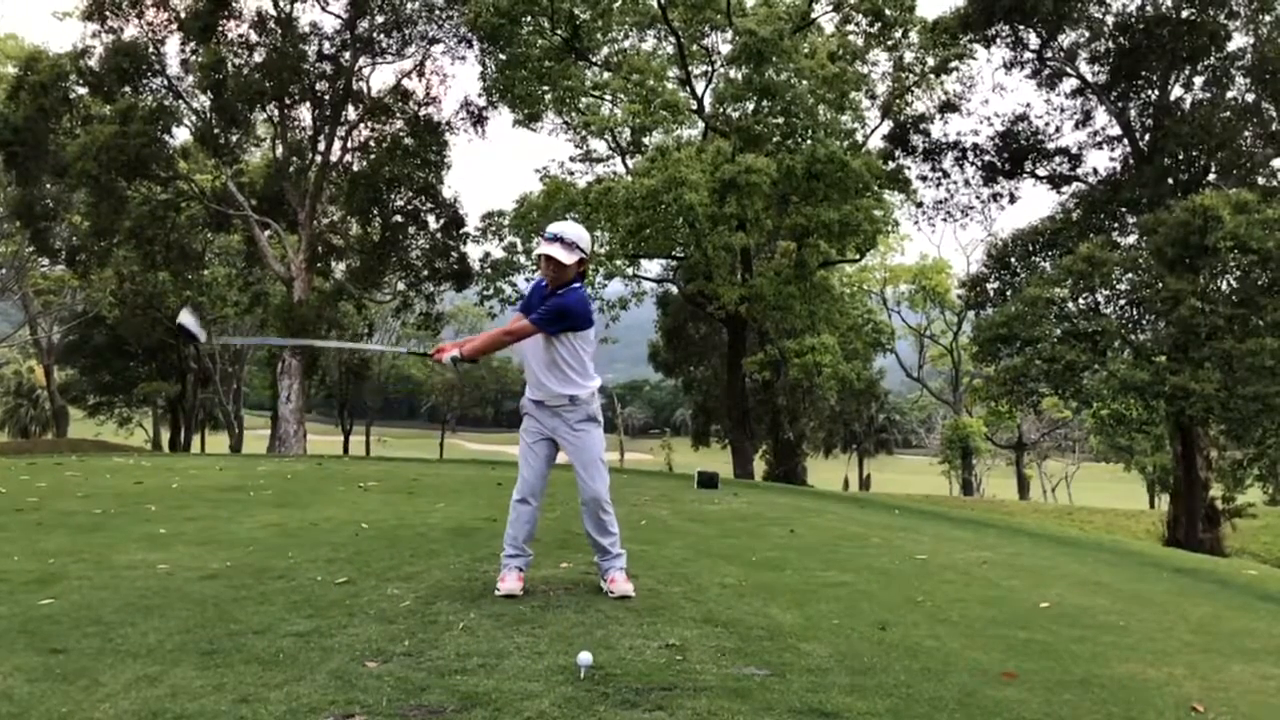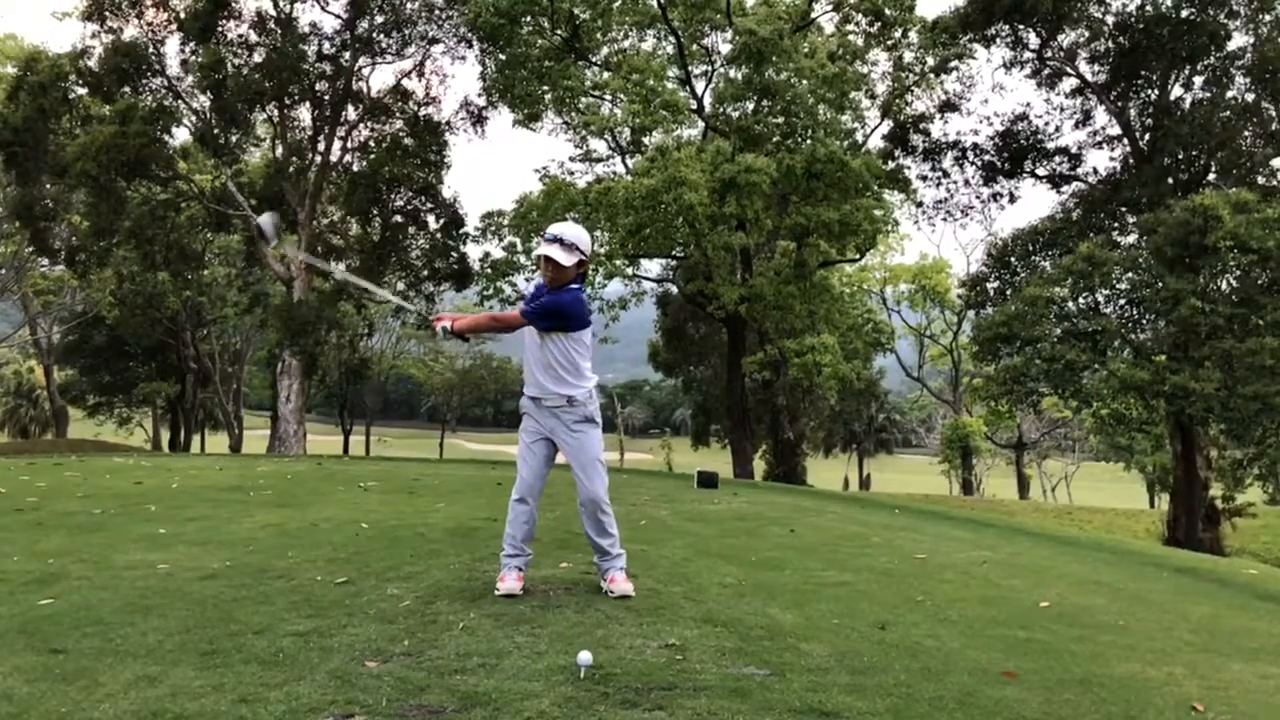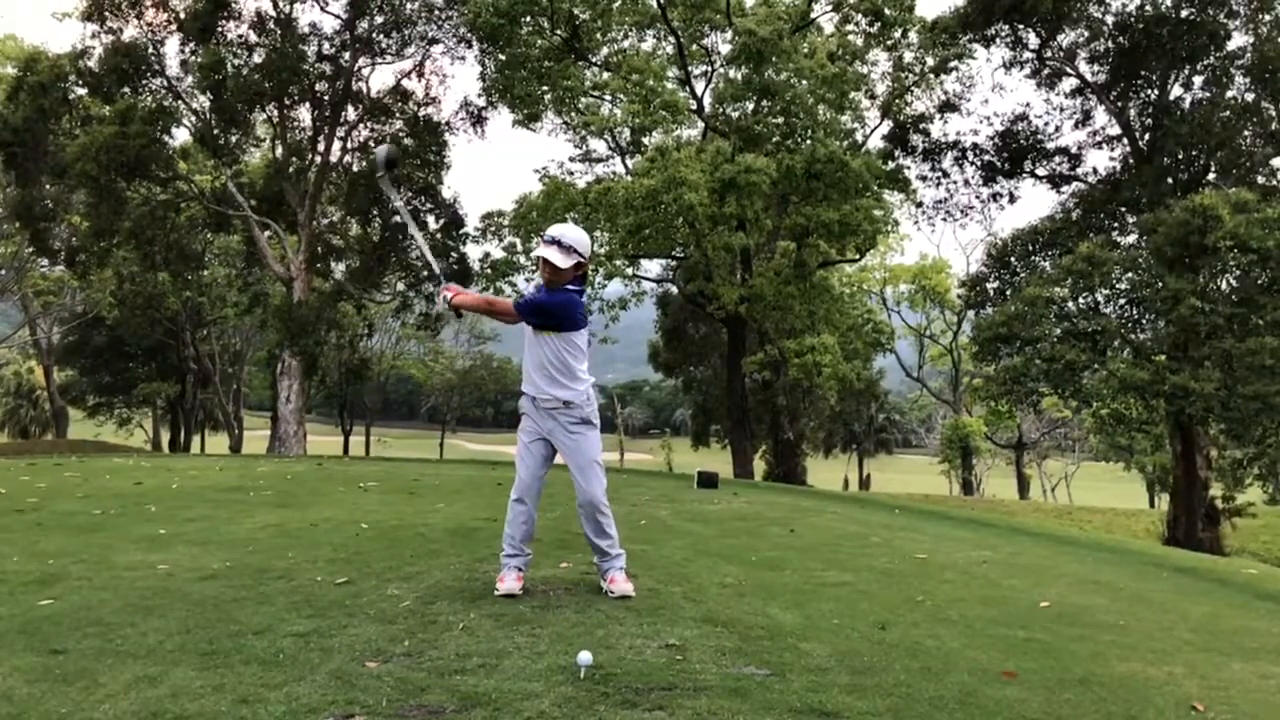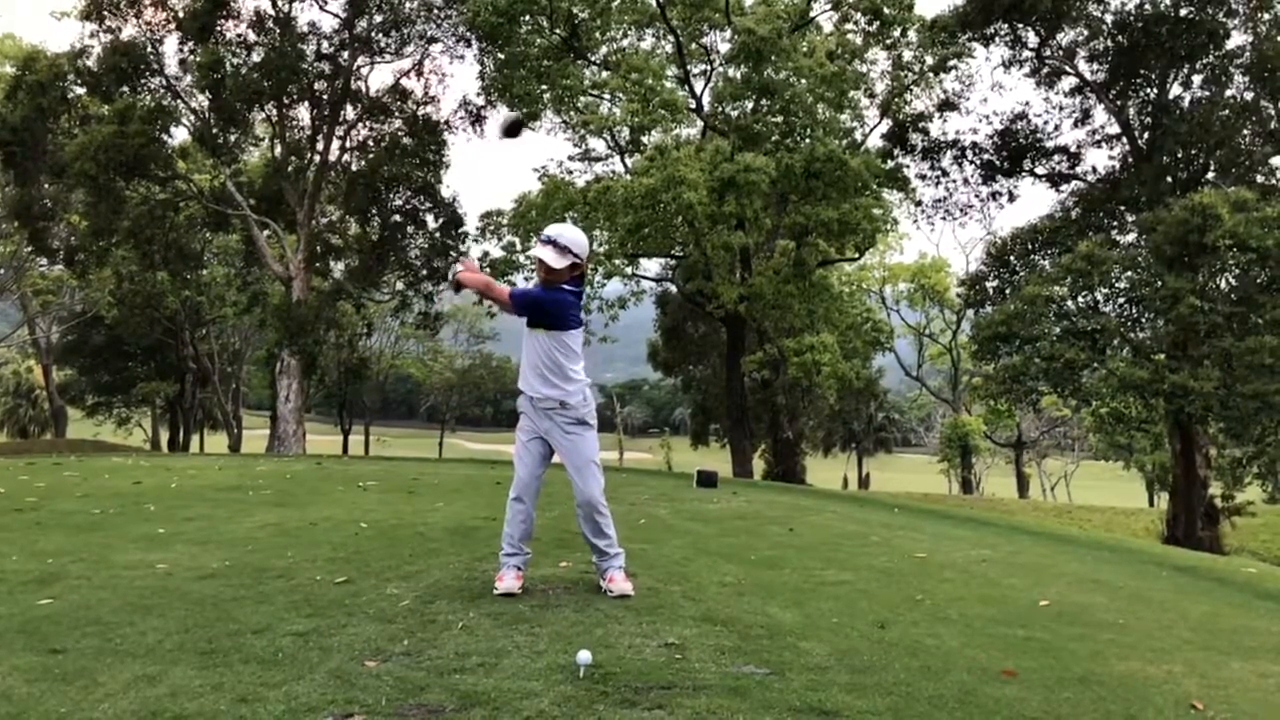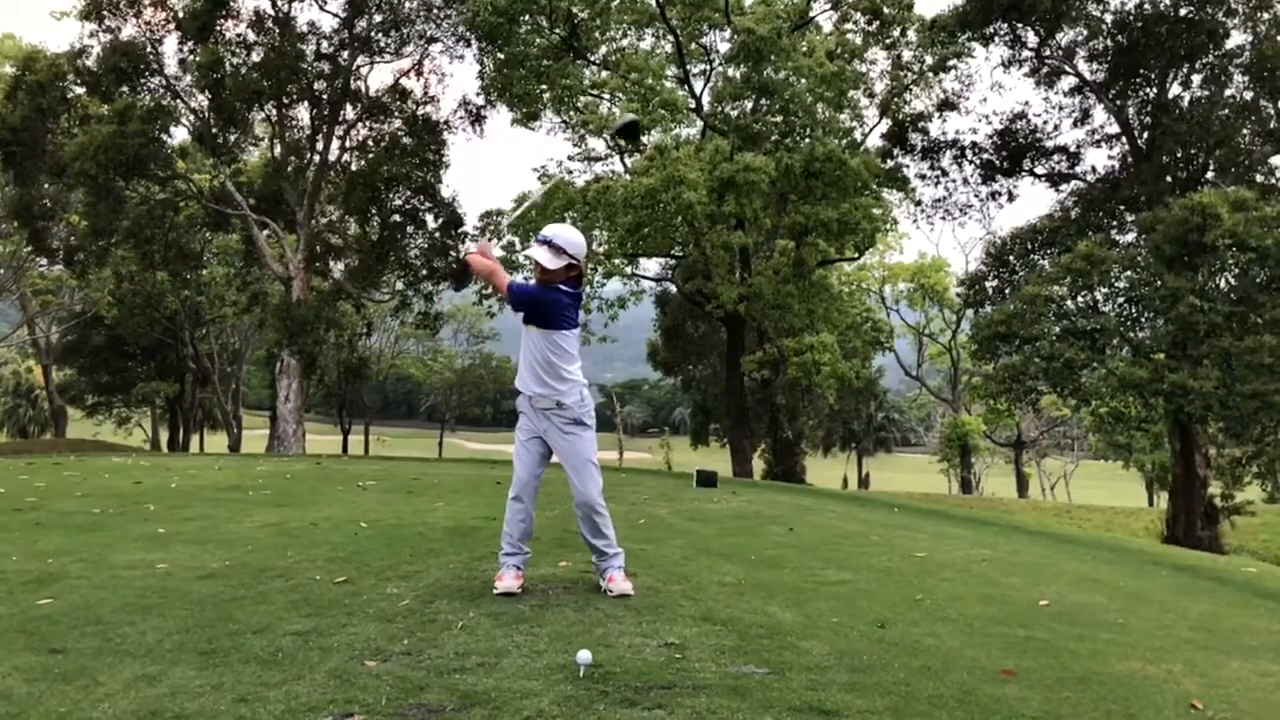
dt=0.4s
person 1, frame 1
left shoulder: (573, 302)
right shoulder: (540, 288)
left elbow: (511, 336)
right elbow: (508, 328)
left wrist: (461, 354)
right wrist: (460, 343)
left hip: (577, 410)
right hip: (538, 408)
left knee: (595, 492)
right knee: (527, 489)
left ankle: (612, 567)
right ankle: (513, 565)
person 1, frame 2
left shoulder: (568, 302)
right shoulder: (544, 287)
left elbow: (504, 322)
right elbow: (507, 320)
left wrist: (453, 326)
right wrist: (459, 320)
left hip: (575, 410)
right hip: (537, 407)
left knee: (593, 492)
right knee: (525, 489)
left ankle: (612, 567)
right ankle: (513, 565)
person 1, frame 3
left shoulder: (563, 302)
right shoulder: (546, 289)
left elbow: (499, 308)
right elbow: (509, 313)
left wrist: (454, 299)
right wrist: (465, 296)
left hip: (573, 412)
right hip: (535, 408)
left knee: (591, 494)
right knee: (524, 490)
left ankle: (612, 567)
right ankle: (512, 565)
person 1, frame 4
left shoulder: (556, 300)
right shoulder: (547, 289)
left elbow: (496, 292)
left wrist: (464, 274)
right wrist: (474, 275)
left hip: (570, 411)
right hip: (534, 407)
left knee: (589, 493)
right knee: (523, 488)
left ankle: (611, 566)
right ankle: (512, 565)
person 1, frame 5
left shoulder: (551, 299)
right shoulder: (549, 289)
left elbow: (498, 279)
left wrist: (474, 256)
right wrist: (487, 258)
left hip: (568, 411)
right hip: (533, 407)
left knee: (588, 494)
right knee: (522, 488)
left ankle: (611, 566)
right ankle: (512, 564)
